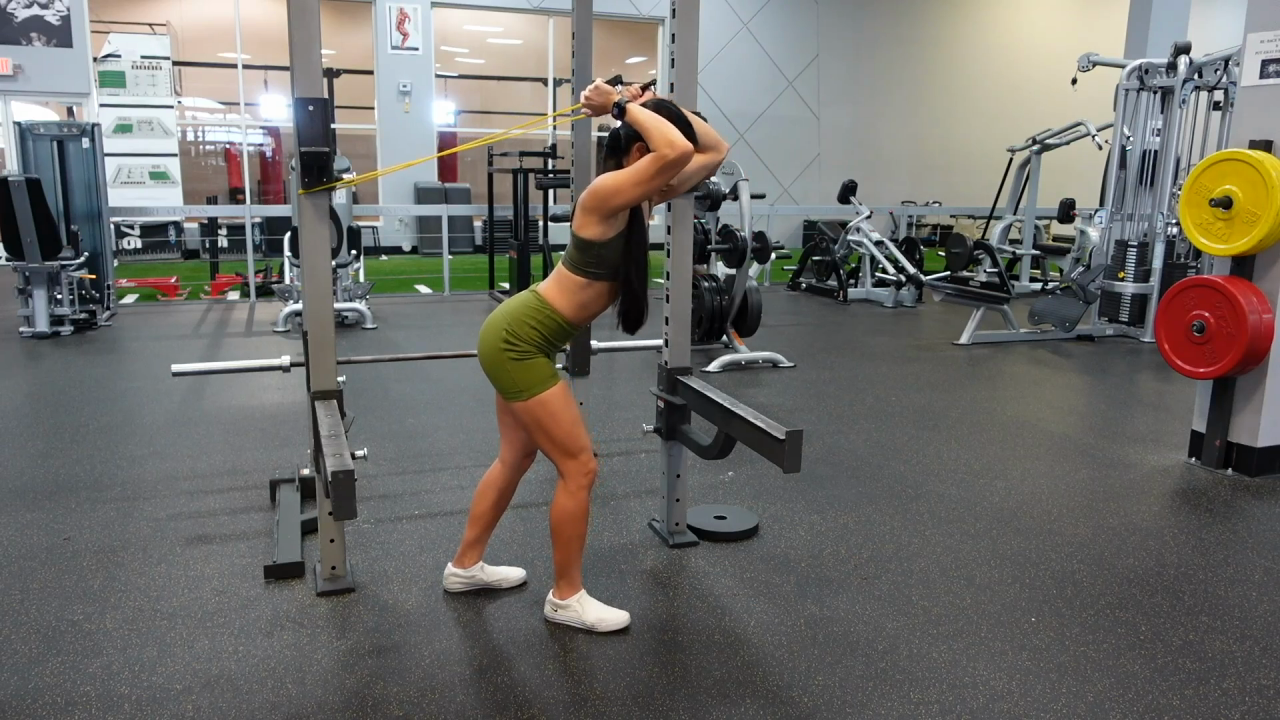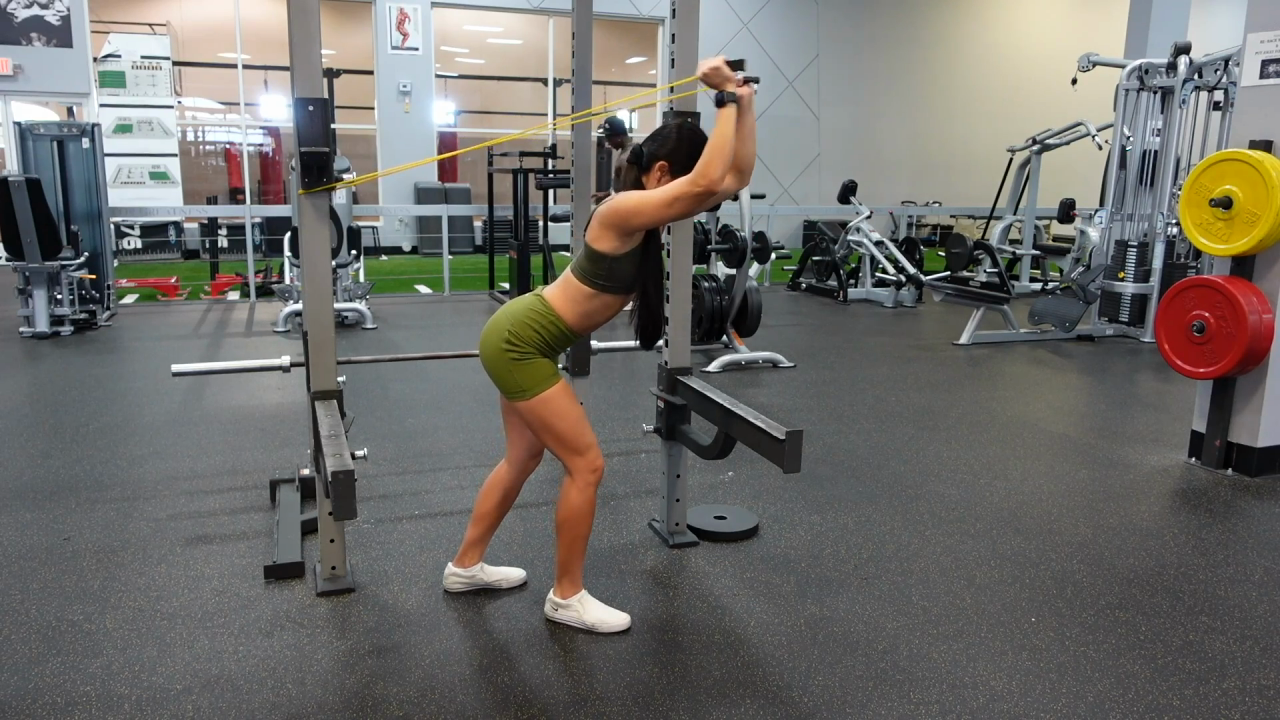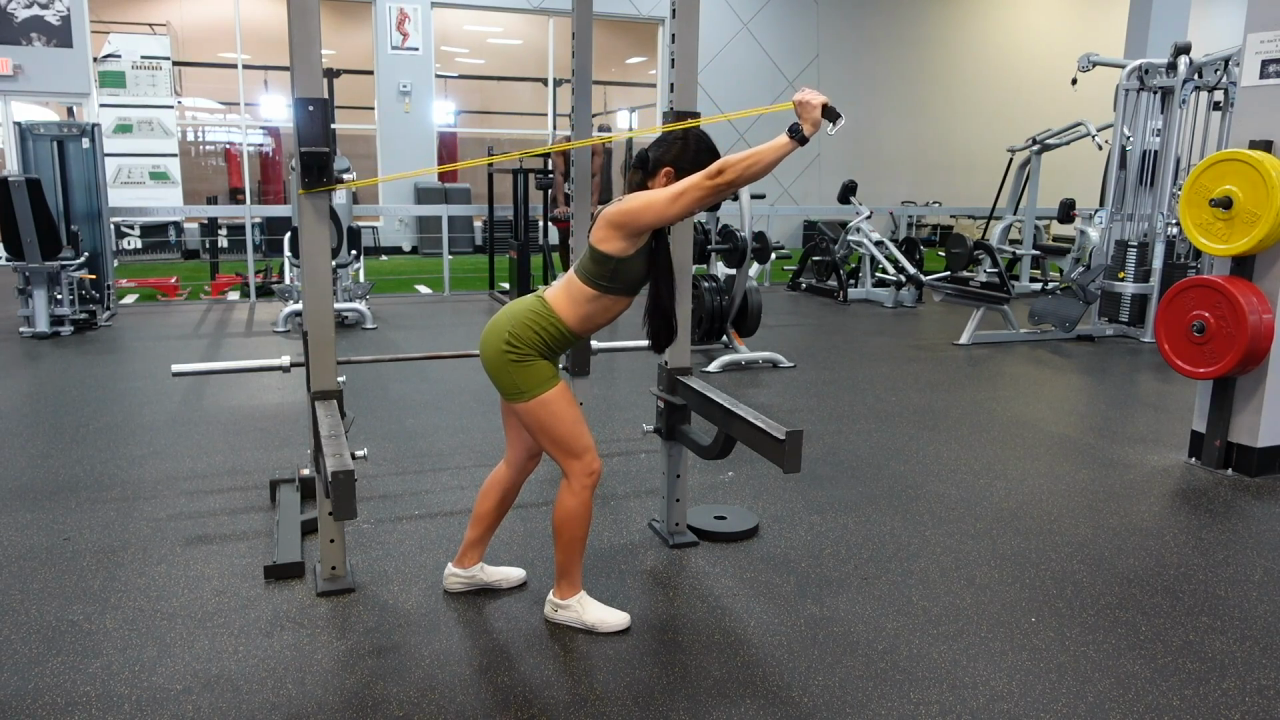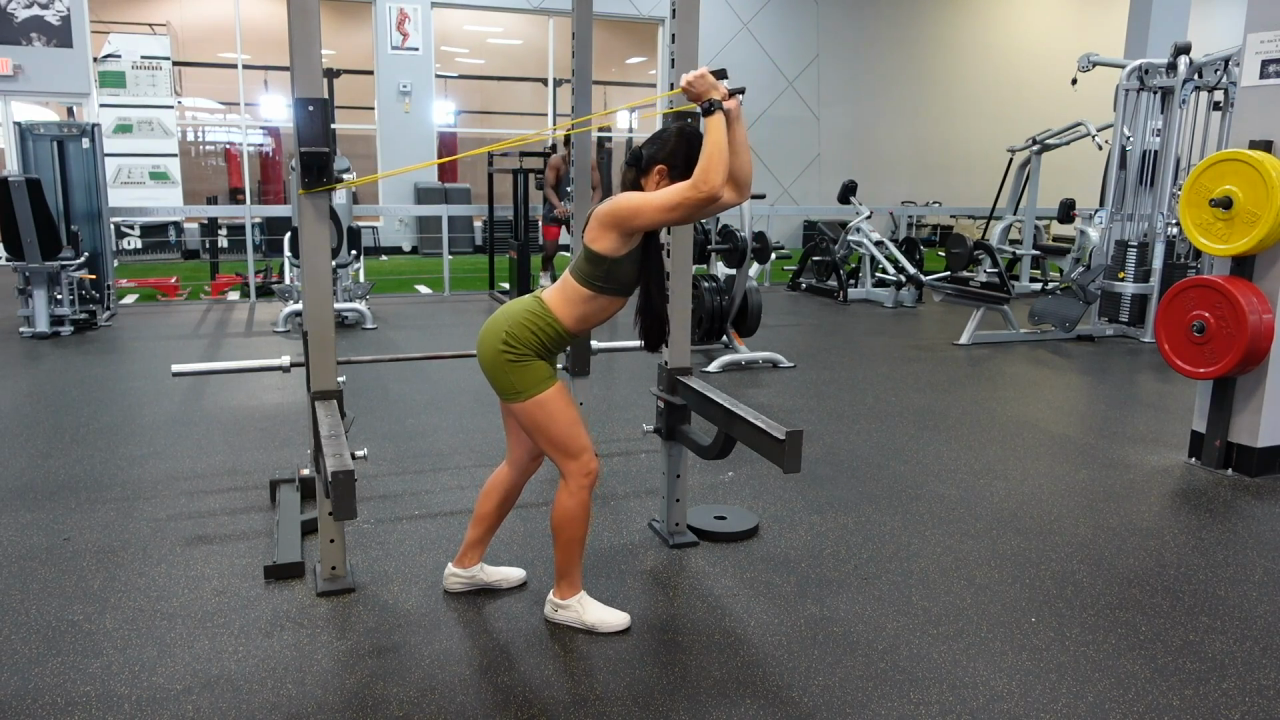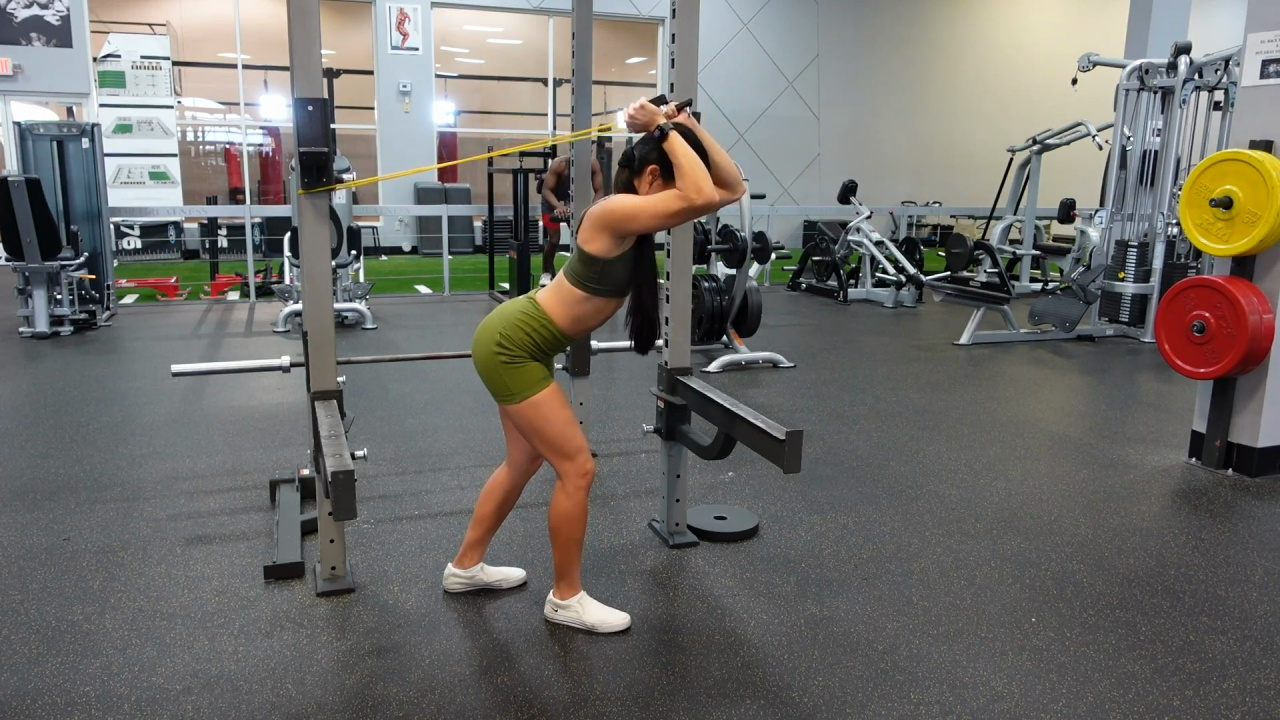
dt=1s
person 1, frame 1
left shoulder: (640, 198)
right shoulder: (606, 194)
left elbow: (714, 150)
right elbow: (678, 150)
left wrist: (641, 104)
right wrist: (623, 105)
left hip: (517, 334)
right hip: (518, 340)
left knee: (516, 459)
right knee: (579, 468)
left ankle: (465, 566)
right ankle: (566, 597)
person 1, frame 2
left shoulder: (649, 208)
right shoulder: (624, 211)
left elbow: (735, 178)
right elbow: (708, 182)
left wrist: (741, 102)
right wrist: (727, 99)
left hip: (519, 335)
right hip: (520, 342)
left knee: (522, 458)
right knee: (586, 465)
left ankle: (465, 566)
right ankle: (567, 596)
person 1, frame 3
left shoulder: (650, 215)
right shoulder: (628, 214)
left elbow: (728, 178)
right elbow: (722, 177)
left wrist: (797, 133)
right wrist: (799, 132)
left hip: (521, 336)
right hip: (520, 343)
left knee: (523, 459)
right knee: (582, 467)
left ankle: (465, 566)
right ankle: (567, 596)
person 1, frame 4
left shoulder: (646, 211)
right shoulder: (622, 212)
left elbow: (735, 189)
right elbow: (708, 189)
left wrist: (731, 115)
right wrist: (711, 106)
left hip: (519, 337)
right hip: (517, 343)
left knee: (524, 460)
right knee: (580, 467)
left ankle: (465, 567)
right ankle: (566, 598)
person 1, frame 5
left shoulder: (638, 215)
right shoulder: (615, 212)
left elbow: (730, 189)
right elbow: (700, 196)
left wrist: (686, 126)
right wrist: (663, 129)
left hip: (516, 340)
right hip: (511, 345)
left knee: (524, 461)
right knee: (577, 468)
left ankle: (465, 566)
right ankle: (566, 597)
